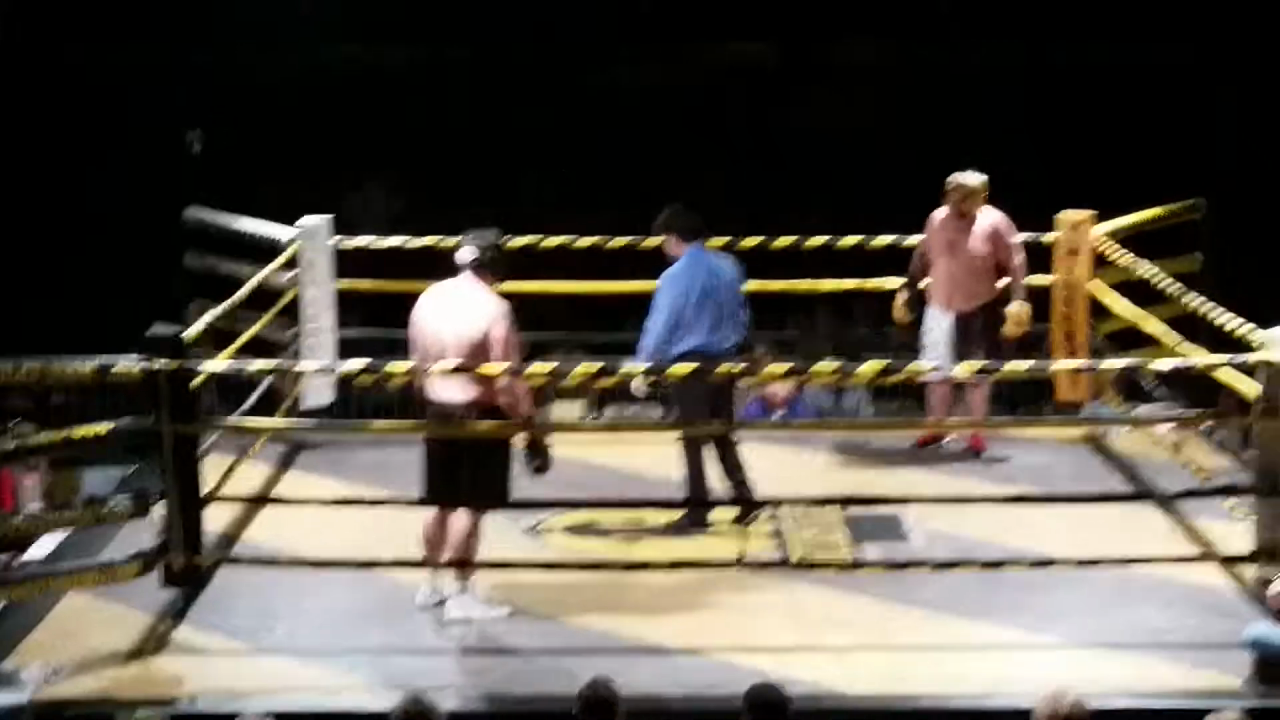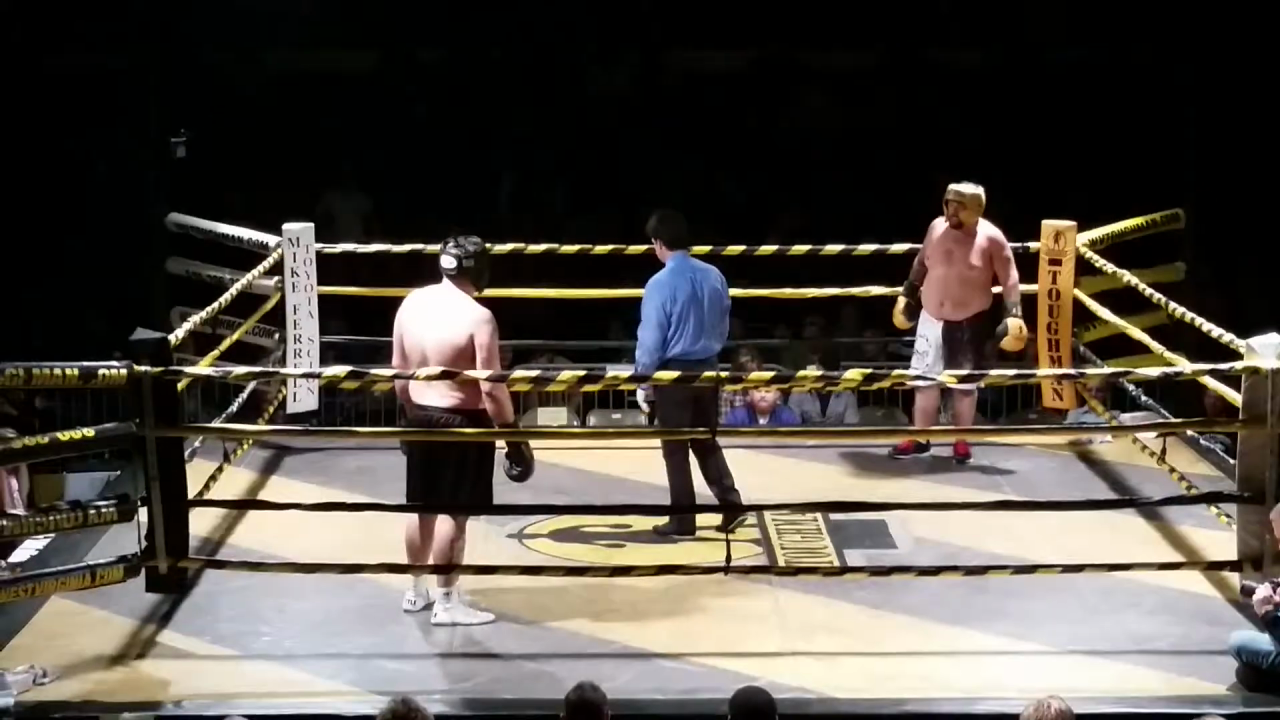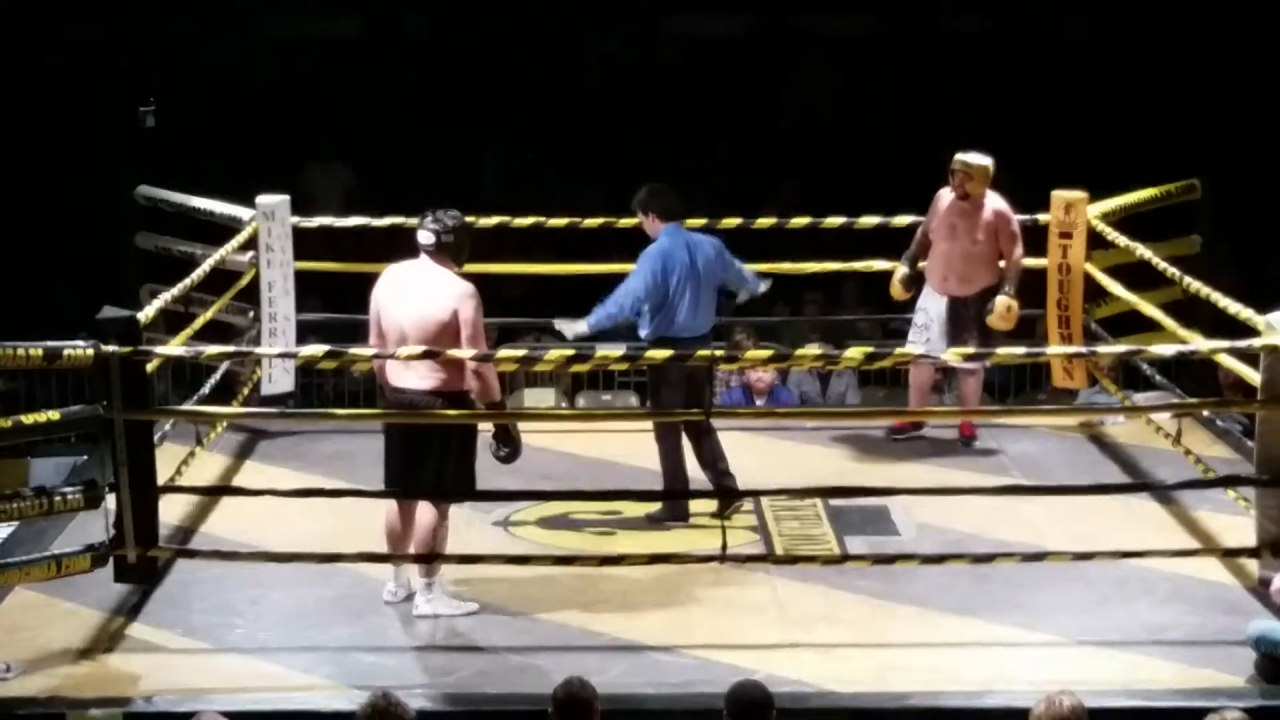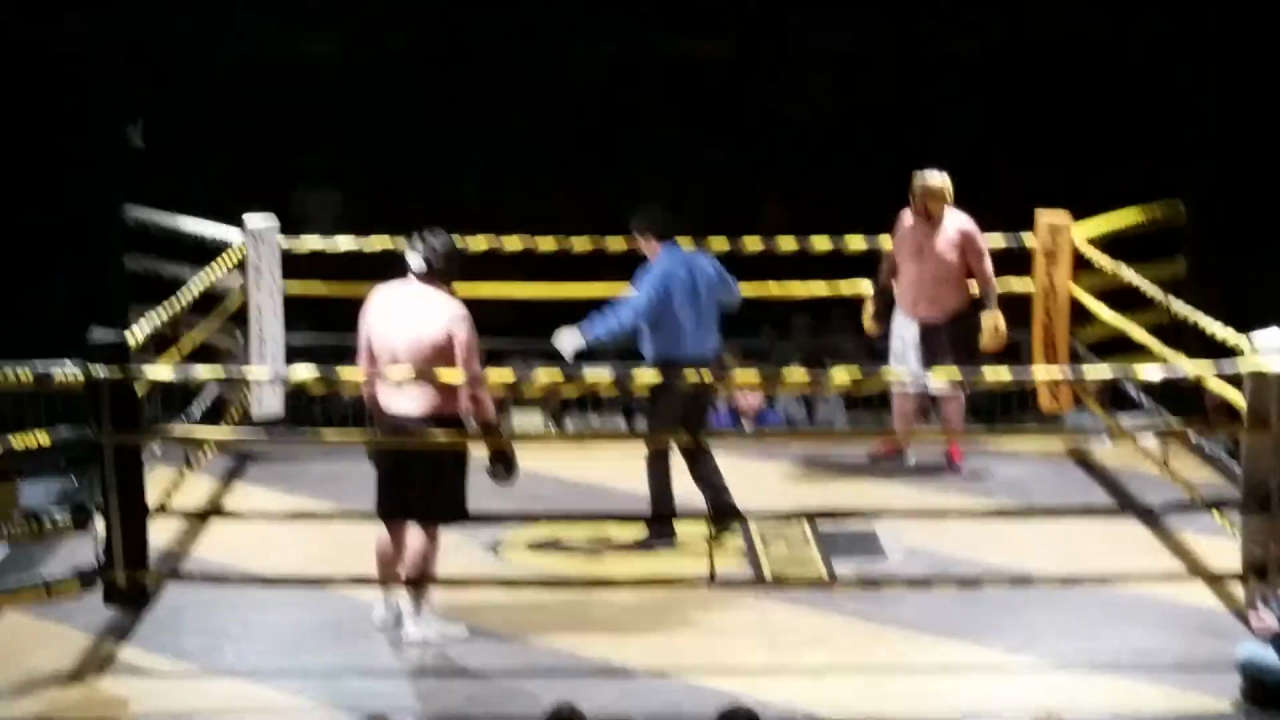
dt=0.4s
person 1, frame 1
left shoulder: (429, 297)
right shoulder: (494, 309)
left elbow: (419, 364)
right elbow: (508, 381)
right wrist: (530, 426)
left hip: (440, 413)
right hip: (480, 417)
left knee: (441, 503)
right knee: (470, 508)
left ankle: (432, 586)
right ankle: (460, 598)
person 1, frame 2
left shoulder: (411, 302)
right shoulder: (477, 316)
left elbow: (399, 370)
right elbow: (491, 387)
right wrist: (512, 434)
left hip: (421, 417)
right hip: (462, 422)
left knee: (423, 507)
right knee: (453, 513)
left ankle: (416, 590)
right ankle: (446, 602)
person 1, frame 3
left shoulder: (389, 278)
right shoulder: (460, 291)
left elbow: (376, 350)
right elbow: (477, 364)
right wrist: (499, 412)
left hip: (399, 399)
right hip: (444, 404)
left knee: (404, 495)
right knee: (435, 500)
left ankle: (397, 581)
right ankle: (428, 593)
person 1, frame 4
left shoulder: (377, 300)
right shoulder: (452, 313)
left elbow: (366, 375)
right elbow: (472, 385)
right wrist: (494, 435)
left hip: (391, 425)
right hip: (434, 429)
left knee: (393, 519)
right knee: (425, 524)
left ankle: (387, 605)
right ankle: (416, 617)
person 2, frame 1
left shoulder: (675, 277)
right shoulder: (729, 267)
left elbow: (659, 328)
right elbow: (741, 316)
left hip: (691, 366)
right hip: (724, 362)
left knee: (693, 439)
right knee: (722, 433)
left ankle: (698, 513)
right ankle: (745, 499)
person 2, frame 2
left shoulder: (660, 283)
right shoulder: (714, 276)
left elbow: (650, 339)
right elbow: (722, 327)
left wrist: (643, 382)
left hip: (673, 373)
right hip: (707, 369)
left knee: (675, 447)
right knee: (706, 441)
left ankle: (683, 520)
right ankle: (731, 506)
person 2, frame 3
left shoulder: (657, 254)
right shoulder: (709, 246)
left elbow: (629, 297)
right elbow: (735, 274)
left wrist: (588, 323)
right wrist: (753, 286)
left hip: (668, 350)
right hip: (701, 346)
left knee: (667, 429)
right knee: (699, 423)
left ankle: (676, 506)
right ankle: (726, 491)
person 2, frame 4
left shoulder: (656, 275)
right shoulder: (706, 265)
left elbow: (628, 314)
right elbow: (731, 296)
left wrist: (583, 334)
left hip: (671, 373)
right hip: (704, 368)
left knee: (657, 451)
right knee: (693, 443)
left ankle: (662, 528)
right ankle: (723, 508)
person 3, frame 1
left shoulder: (994, 223)
right shoulder: (937, 218)
left elbow: (1014, 262)
right elbow: (923, 254)
left wrist: (1017, 297)
right wrist: (910, 287)
left hip: (979, 312)
right hip: (940, 310)
left knee: (975, 374)
right knee: (936, 373)
left ankle: (976, 433)
right ankle: (938, 429)
person 3, frame 2
left shoulder: (991, 238)
right shoulder: (937, 227)
left elbow: (1009, 278)
right elbow: (922, 260)
left wrist: (1013, 313)
right wrist: (909, 291)
left hip: (970, 322)
right hip: (931, 318)
left knee: (965, 383)
right knee: (924, 380)
left ankle: (962, 440)
right ankle: (920, 439)
person 3, frame 3
left shoulder: (998, 211)
right shoulder: (942, 197)
left elbow: (1013, 254)
right elbow: (926, 232)
left wrist: (1007, 291)
right wrist: (910, 262)
left hip: (976, 297)
right hip: (934, 292)
left knee: (970, 361)
right knee: (920, 353)
left ankle: (968, 421)
right ankle: (914, 418)
person 3, frame 4
left shoulder: (962, 227)
right shoulder: (905, 221)
left elbow: (983, 271)
right elbow: (892, 260)
left wrist: (990, 308)
right wrist: (880, 295)
left hip: (948, 319)
right hip: (906, 317)
left knee: (949, 384)
right knee: (903, 382)
left ankle: (954, 445)
right ankle: (899, 443)
